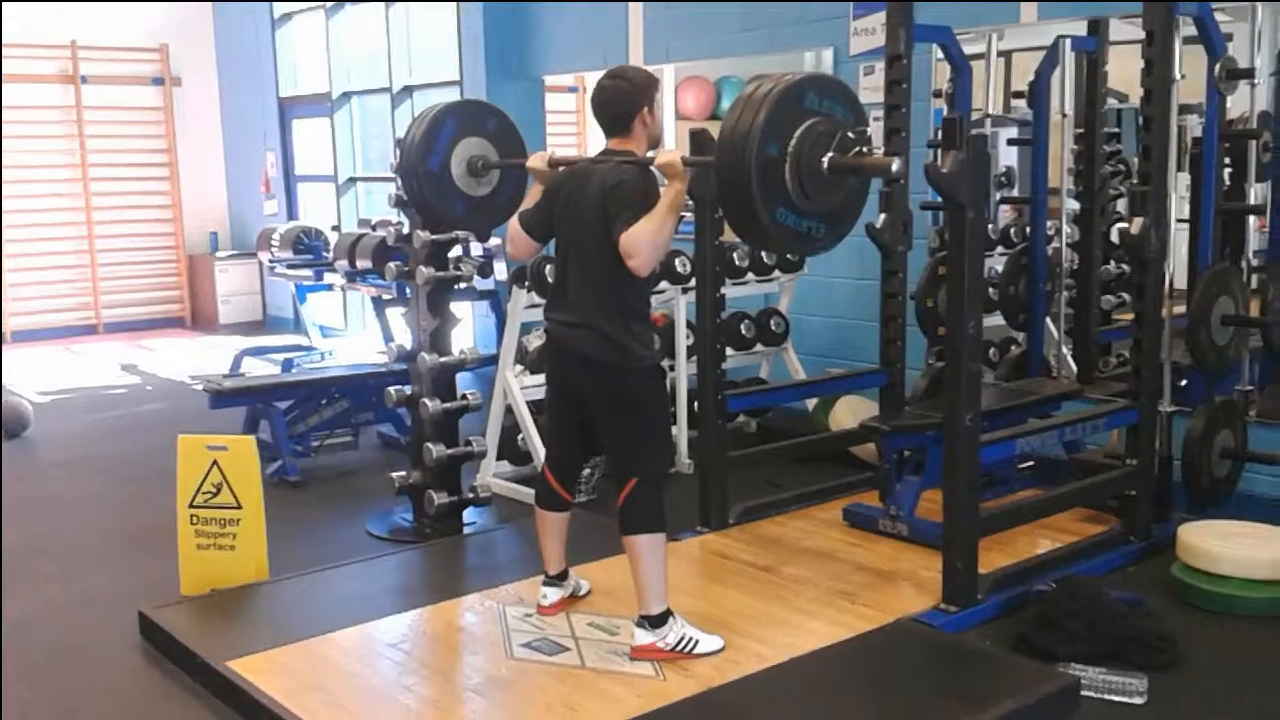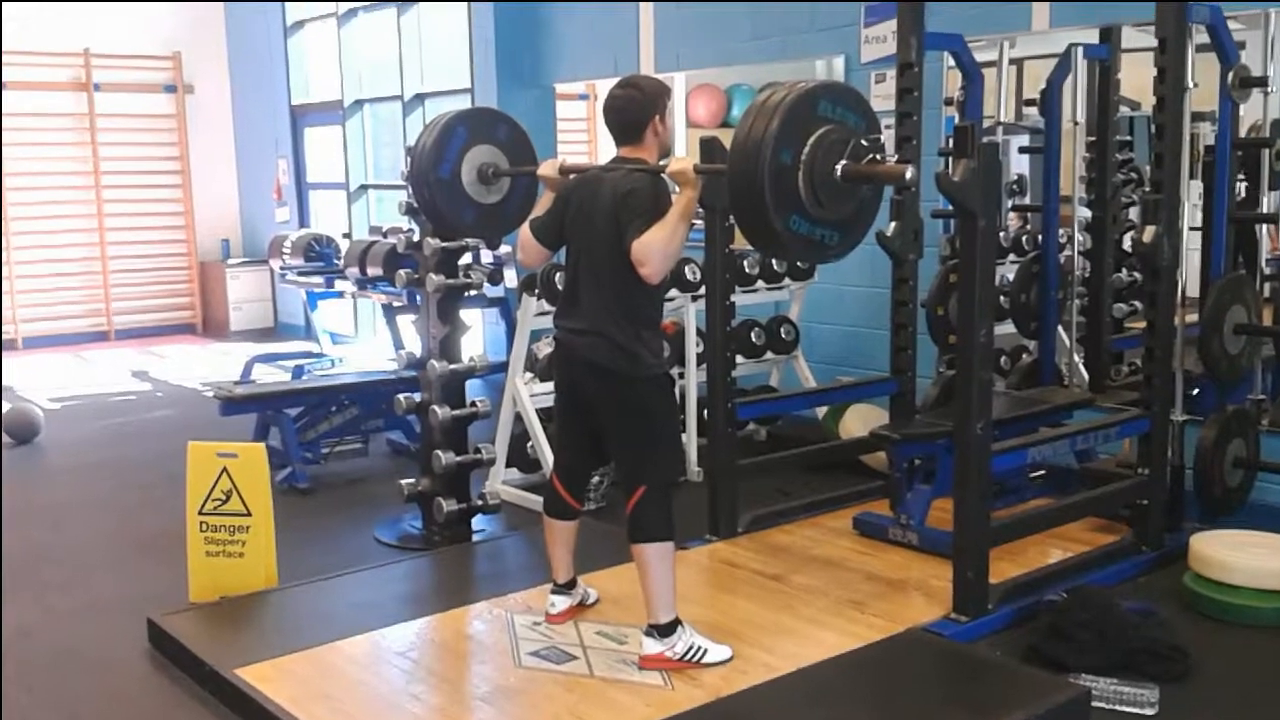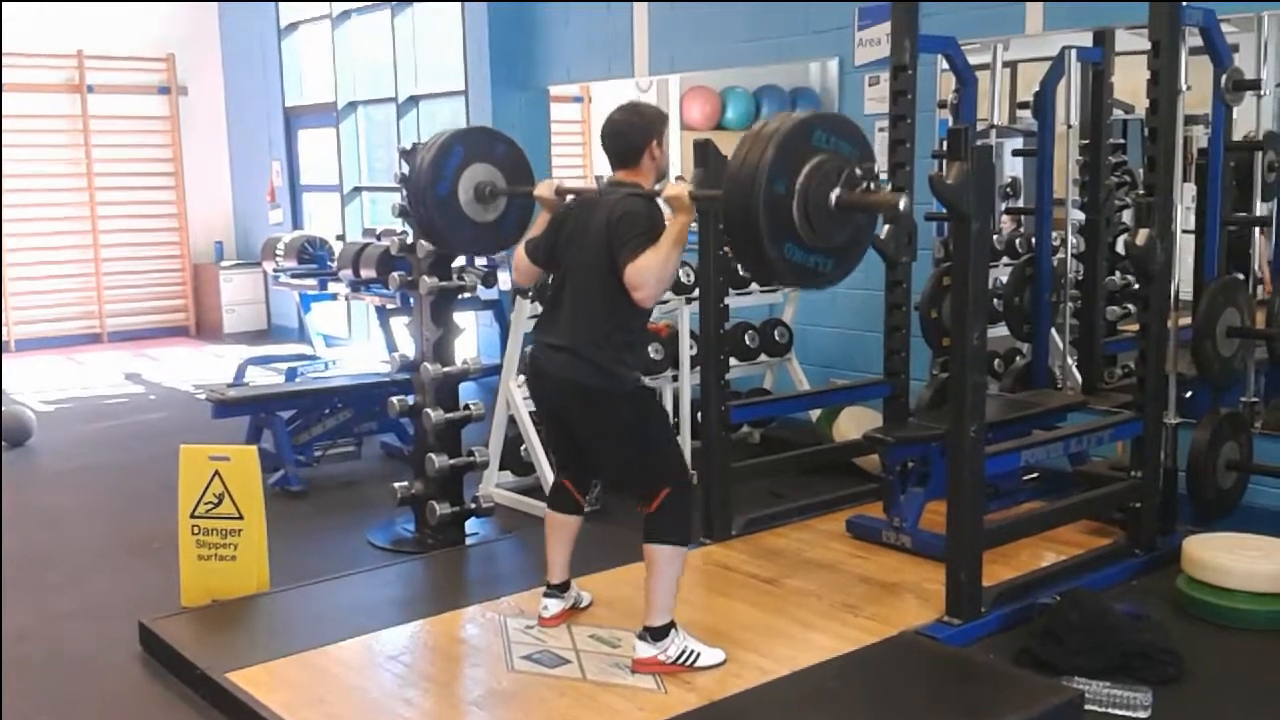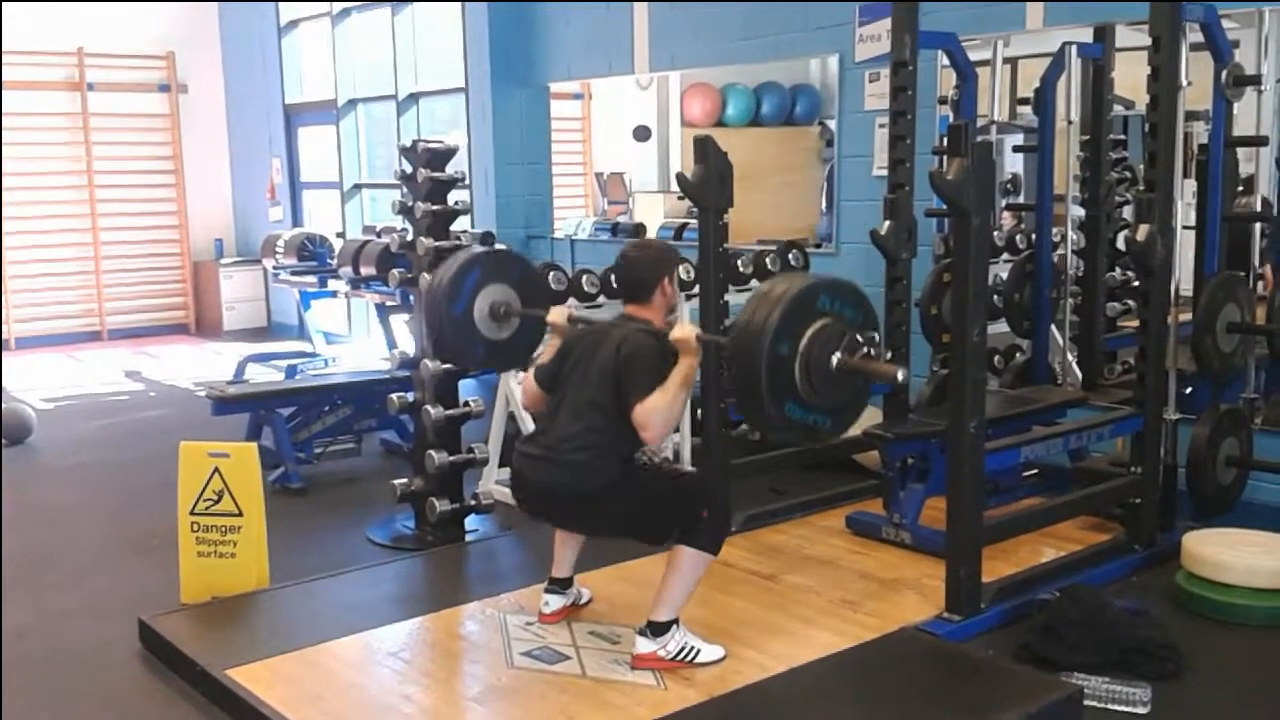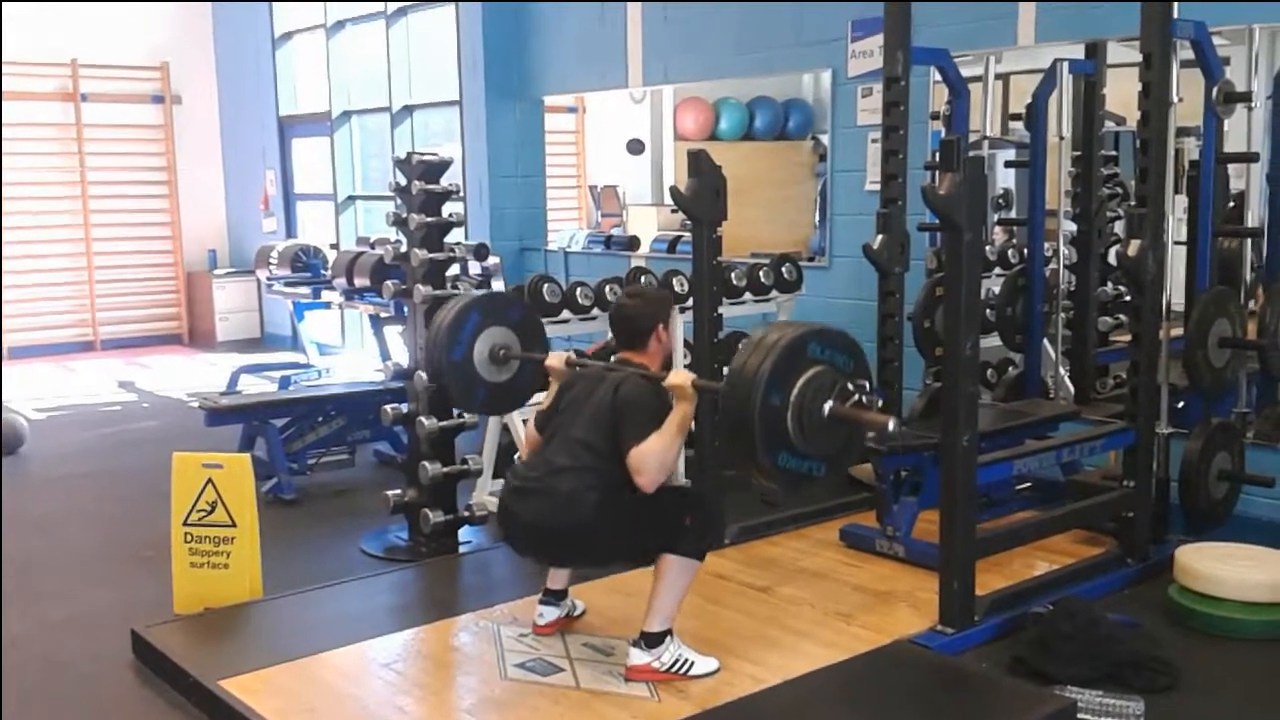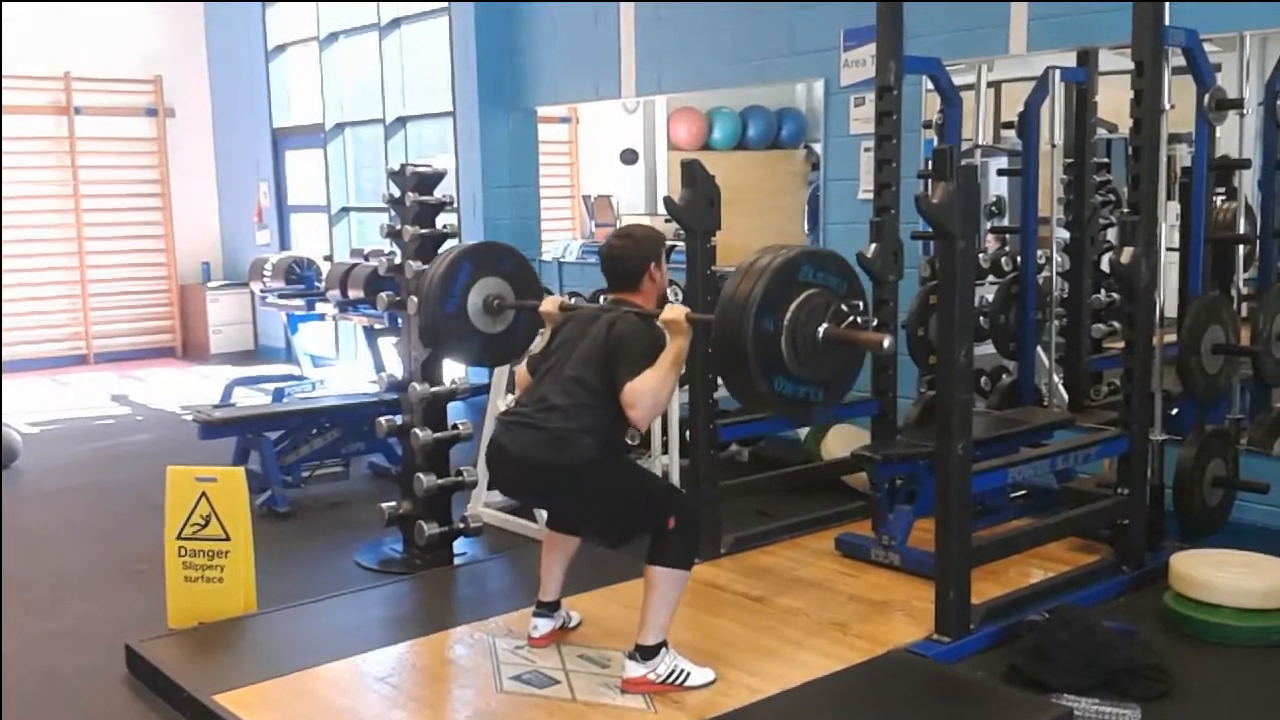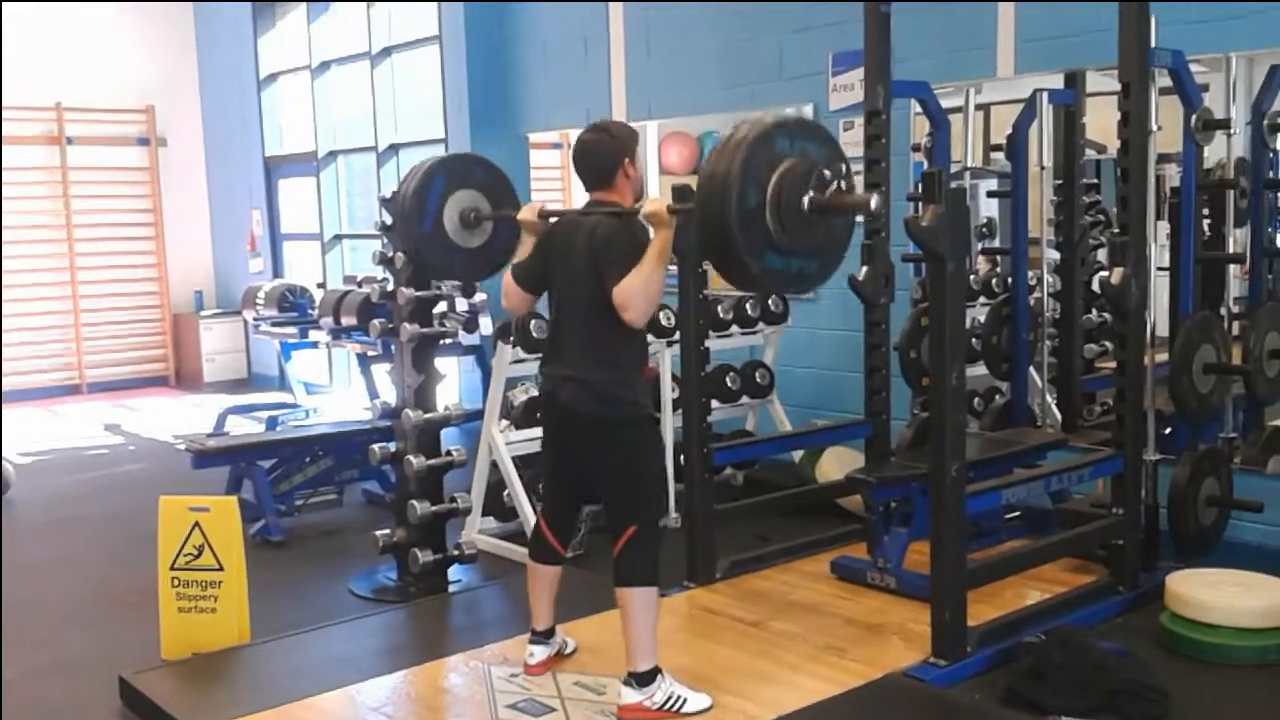
dt=0.7s
person 1, frame 1
left shoulder: (568, 179)
right shoulder: (633, 181)
left elbow: (516, 245)
right elbow: (639, 257)
left wrist: (535, 184)
right wrist: (675, 189)
left hip: (566, 345)
right hip: (617, 355)
left knee: (561, 461)
right knee: (642, 478)
left ankle: (555, 582)
right ankle: (655, 626)
person 1, frame 2
left shoulder: (580, 187)
right shoulder: (644, 188)
left elbow: (527, 253)
right elbow: (650, 264)
left wrist: (547, 192)
right wrist: (687, 196)
left hip: (575, 352)
right hip: (626, 363)
left knee: (569, 470)
right knee: (650, 486)
left ankle: (564, 590)
right ankle: (665, 635)
person 1, frame 3
left shoulder: (576, 207)
right shoulder: (636, 209)
left elbow: (521, 272)
right elbow: (644, 286)
left wrist: (545, 211)
right wrist: (681, 219)
left hip: (549, 367)
right hip: (601, 379)
left knee: (573, 473)
right knee: (669, 492)
left ankle: (557, 594)
right ankle: (658, 639)
person 1, frame 4
left shoulder: (586, 335)
right shoulder: (647, 345)
left elbow: (531, 399)
right elbow: (651, 429)
left wrist: (557, 337)
right wrist: (688, 361)
left hip: (527, 480)
right hip: (574, 488)
right knee: (706, 506)
left ankle: (558, 593)
right ankle: (658, 637)
person 1, frame 5
left shoulder: (582, 378)
right shoulder: (643, 391)
right elbow: (646, 476)
right wrist: (683, 407)
left hip: (515, 517)
right hip: (559, 526)
right knee: (691, 515)
left ankle: (552, 605)
right ankle: (652, 649)
person 1, frame 6
left shoulder: (578, 319)
right shoulder: (637, 329)
left elbow: (523, 385)
right elbow: (640, 409)
right wrist: (679, 342)
left hip: (505, 452)
right hip: (554, 458)
left knee: (573, 494)
right knee: (677, 519)
left ankle: (547, 616)
right ankle: (648, 661)
person 1, frame 7
left shoulder: (559, 230)
right shoulder: (621, 228)
left elbow: (512, 300)
right elbow: (634, 307)
left wrist: (528, 235)
right wrist: (662, 235)
left hip: (561, 396)
right hip: (612, 405)
left knee: (555, 519)
right knee: (637, 534)
left ankle: (541, 642)
